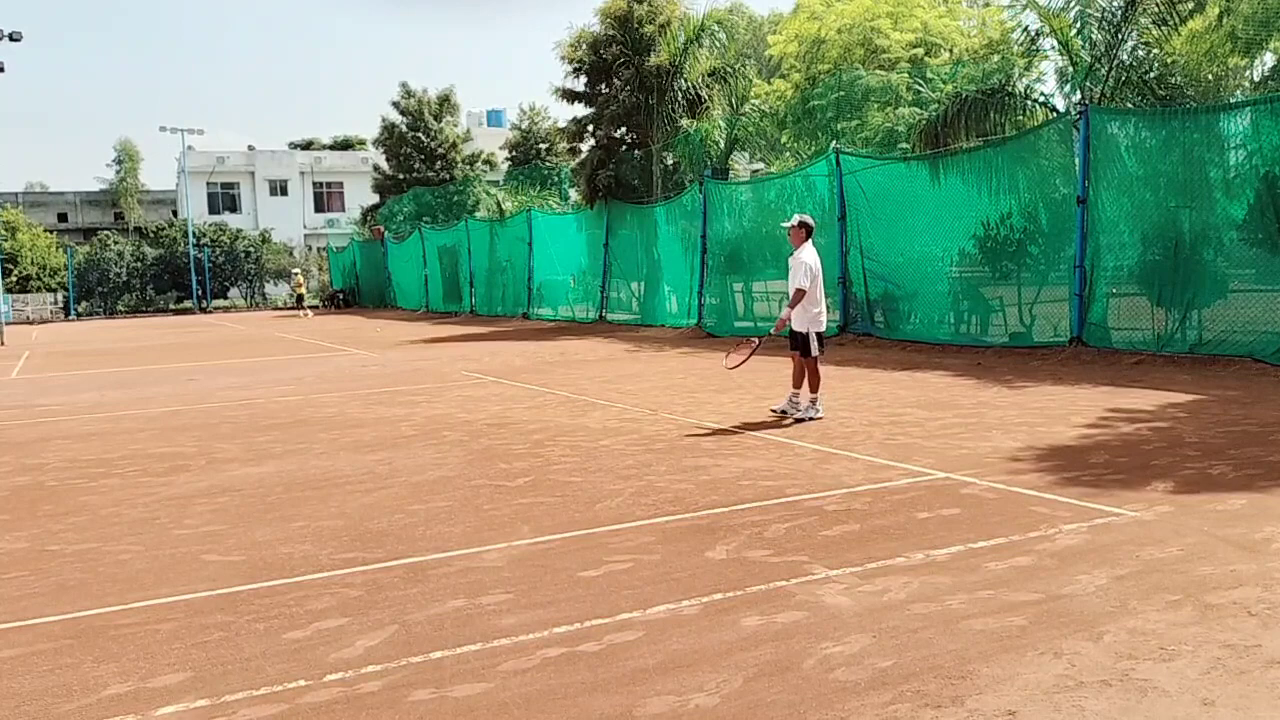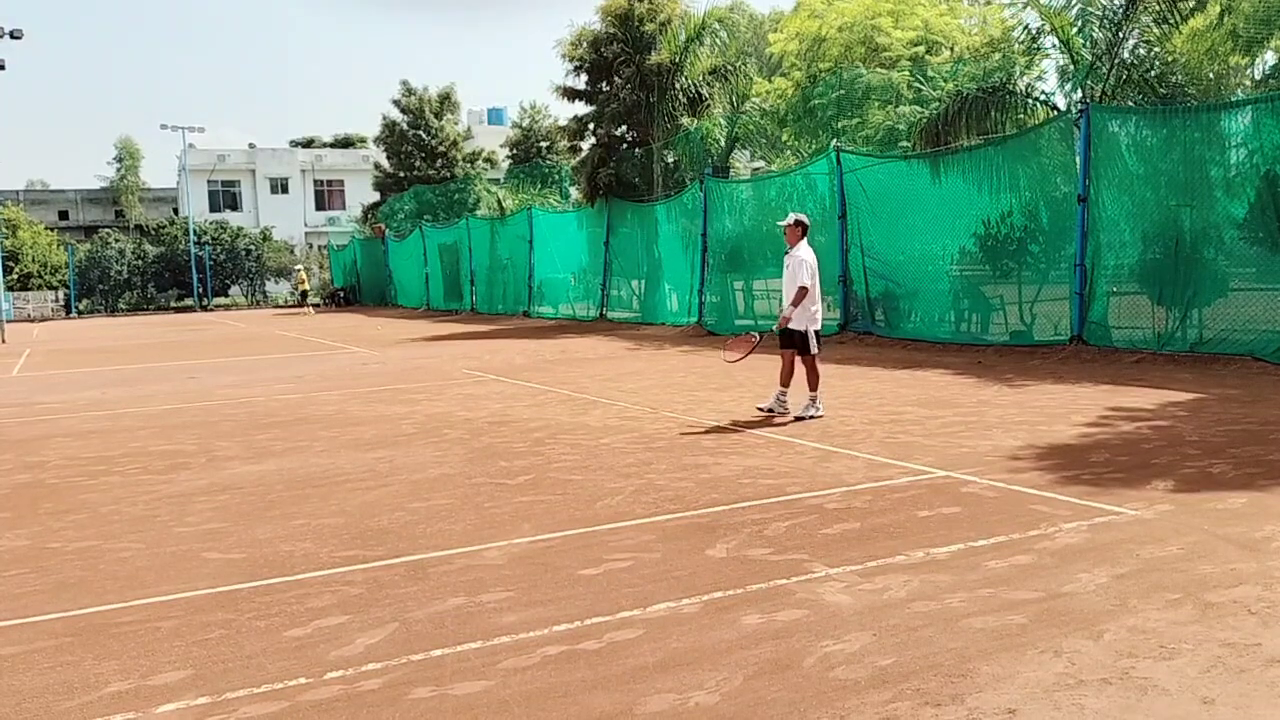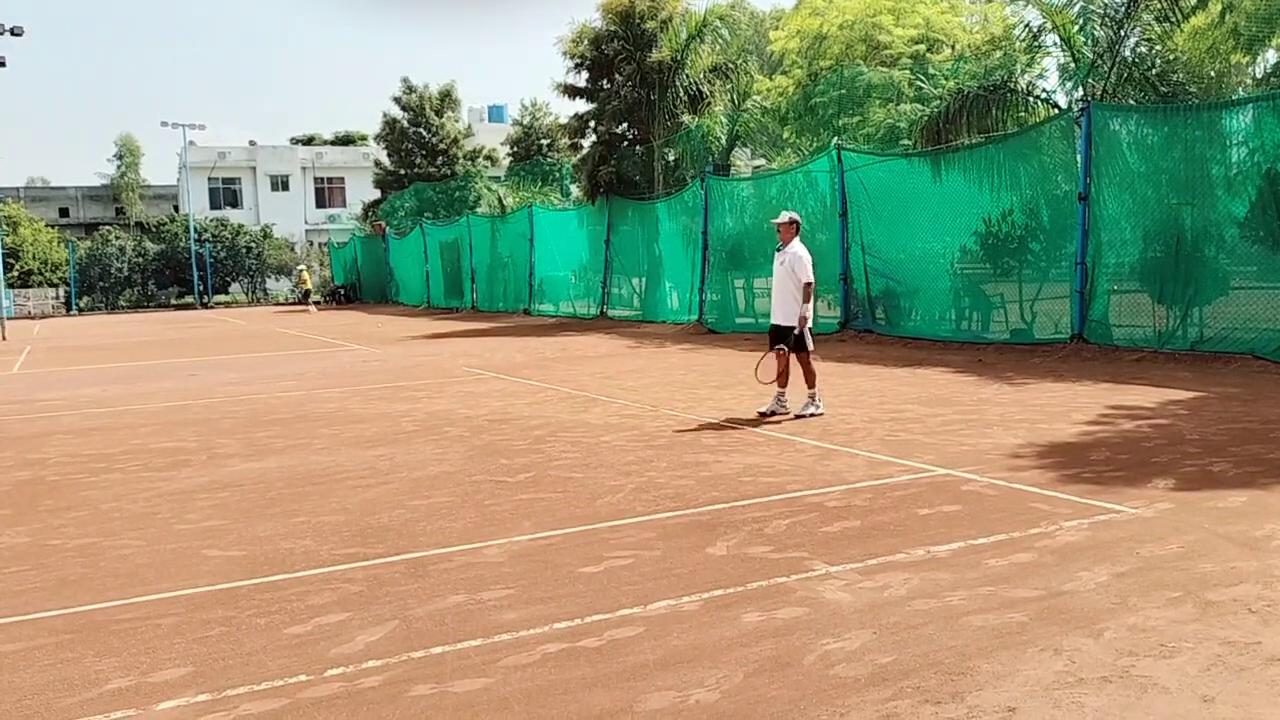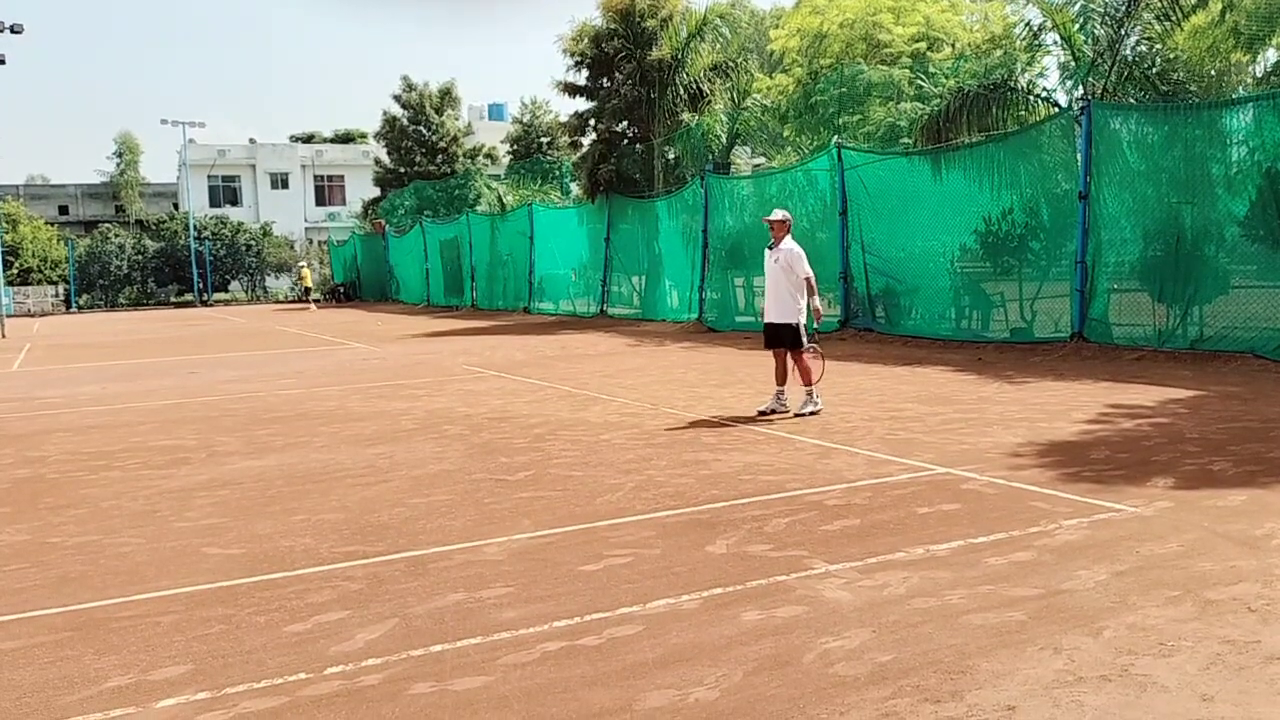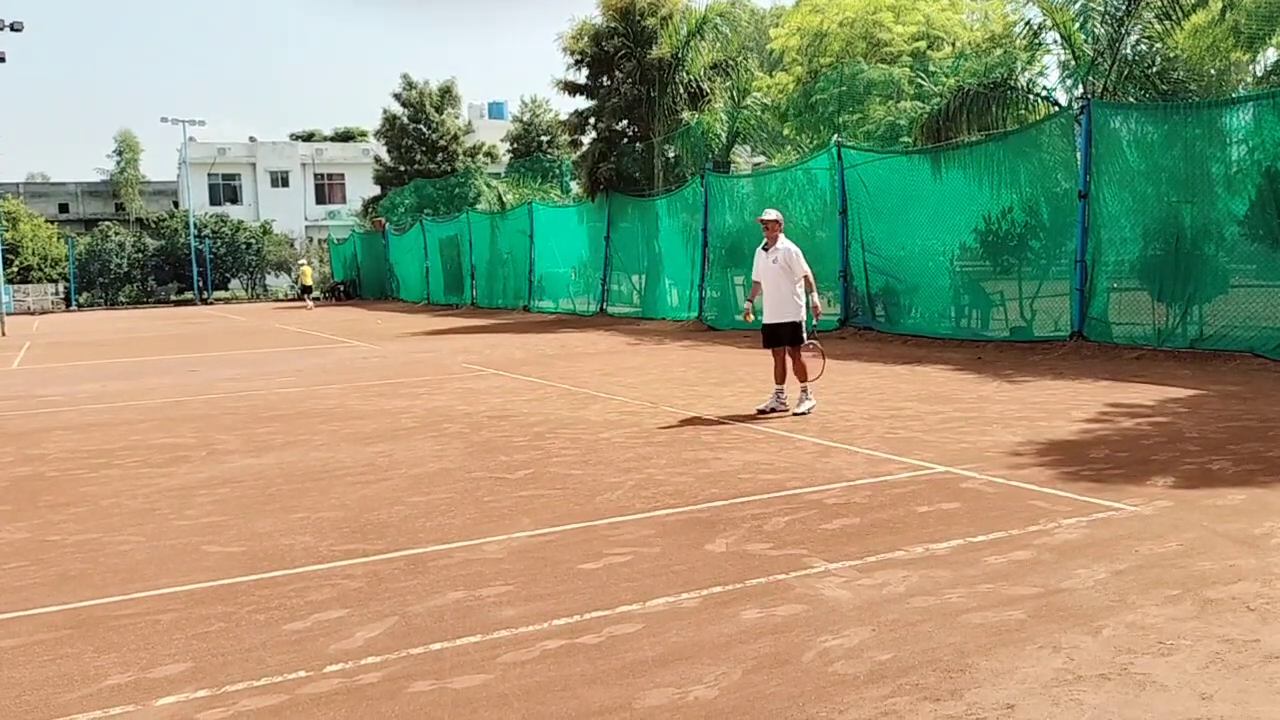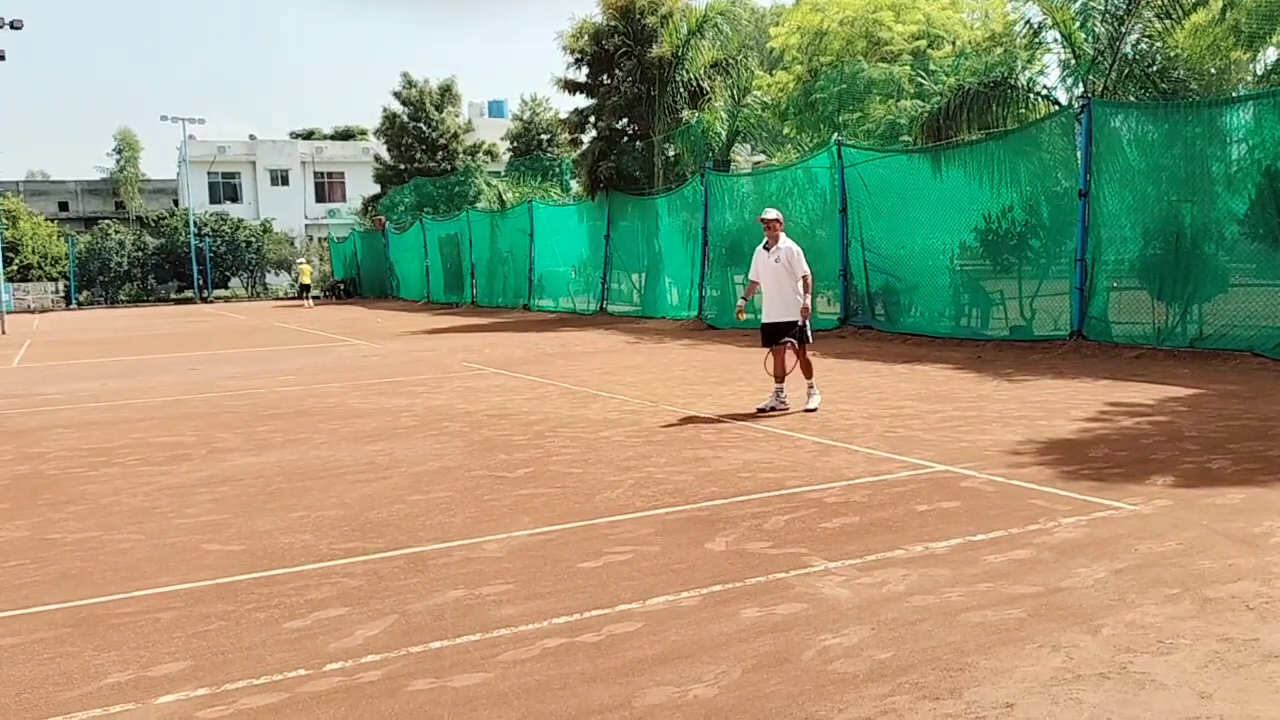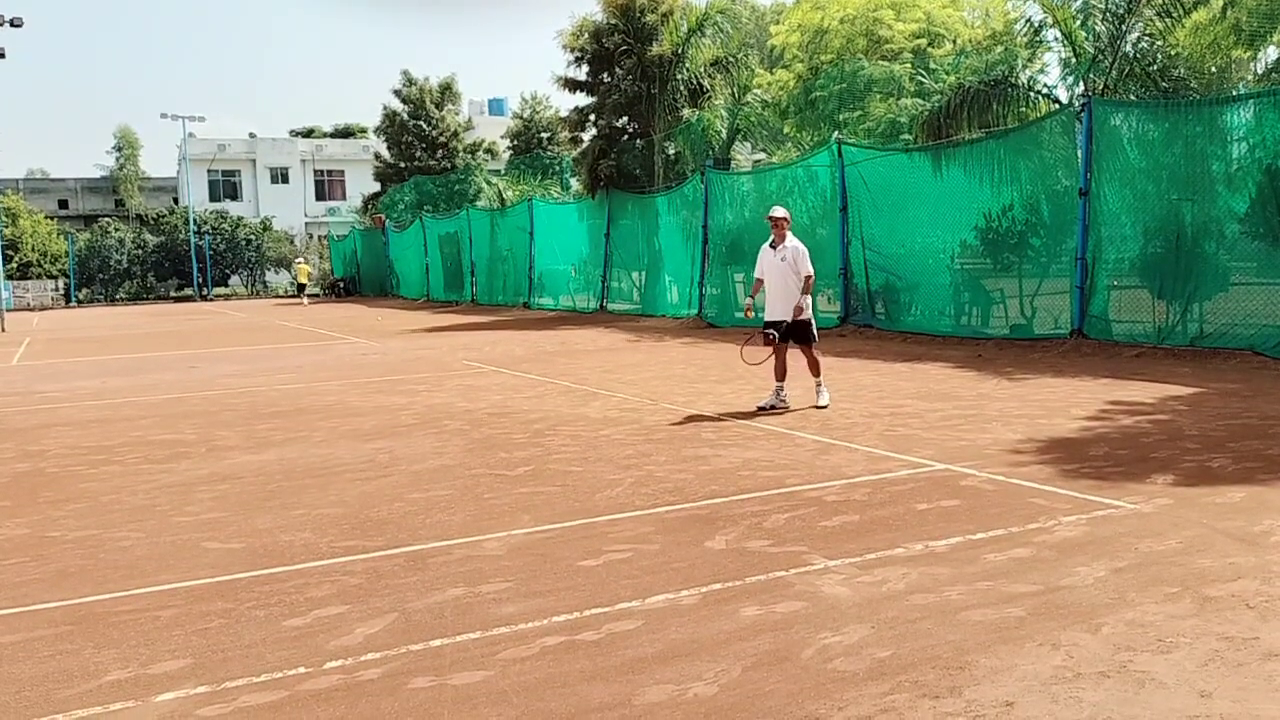
dt=0.2s
person 1, frame 1
left shoulder: (805, 258)
right shoulder: (799, 255)
left elbow: (801, 291)
left wrist: (785, 314)
left hip: (809, 322)
right hip: (798, 321)
left knee: (810, 362)
right knee: (797, 360)
left ankle: (814, 406)
right ankle: (794, 402)
person 1, frame 2
left shoulder: (803, 256)
right shoulder: (792, 254)
left elbow: (804, 288)
left wrist: (788, 312)
left hip: (804, 321)
right hip: (792, 320)
left knee: (808, 361)
right knee: (787, 358)
left ankle: (815, 404)
right ankle: (781, 401)
person 1, frame 3
left shoulder: (799, 253)
right shoulder: (780, 252)
left elbow: (808, 284)
left wrist: (805, 311)
left hip: (795, 319)
right hip: (779, 318)
left knee: (803, 359)
right knee: (781, 358)
left ankle: (814, 402)
right ankle: (780, 401)
person 1, frame 4
left shoulder: (792, 250)
right shoulder: (769, 251)
left elbow: (808, 277)
left wrist: (815, 302)
right wrist: (765, 305)
left hip: (791, 316)
right hip: (773, 316)
left knee: (797, 356)
right knee: (779, 356)
left ankle: (812, 399)
right ankle: (780, 400)
person 1, frame 5
left shoulder: (789, 249)
right shoulder: (760, 252)
left elbow: (806, 275)
right elbow: (757, 281)
left wrist: (814, 298)
right wrist: (749, 303)
left hip: (791, 314)
right hip: (771, 315)
left knee: (795, 354)
right knee: (778, 355)
left ankle: (806, 396)
right ankle: (780, 398)
person 1, frame 6
left shoulder: (791, 249)
right shoulder: (759, 252)
left elbow: (806, 276)
right elbow: (754, 280)
left wrist: (807, 300)
right wrist: (743, 300)
left hip: (793, 313)
right hip: (771, 315)
left knee: (801, 352)
right knee: (777, 354)
left ankle: (813, 392)
right ankle: (780, 397)
person 1, frame 7
left shoulder: (797, 248)
right shoulder: (765, 250)
left elbow: (809, 277)
right elbow: (760, 278)
left wrist: (802, 301)
right wrist: (750, 299)
left hip: (798, 312)
right hip: (774, 313)
left knee: (808, 351)
right knee: (779, 353)
left ankle: (821, 389)
right ankle: (780, 395)
